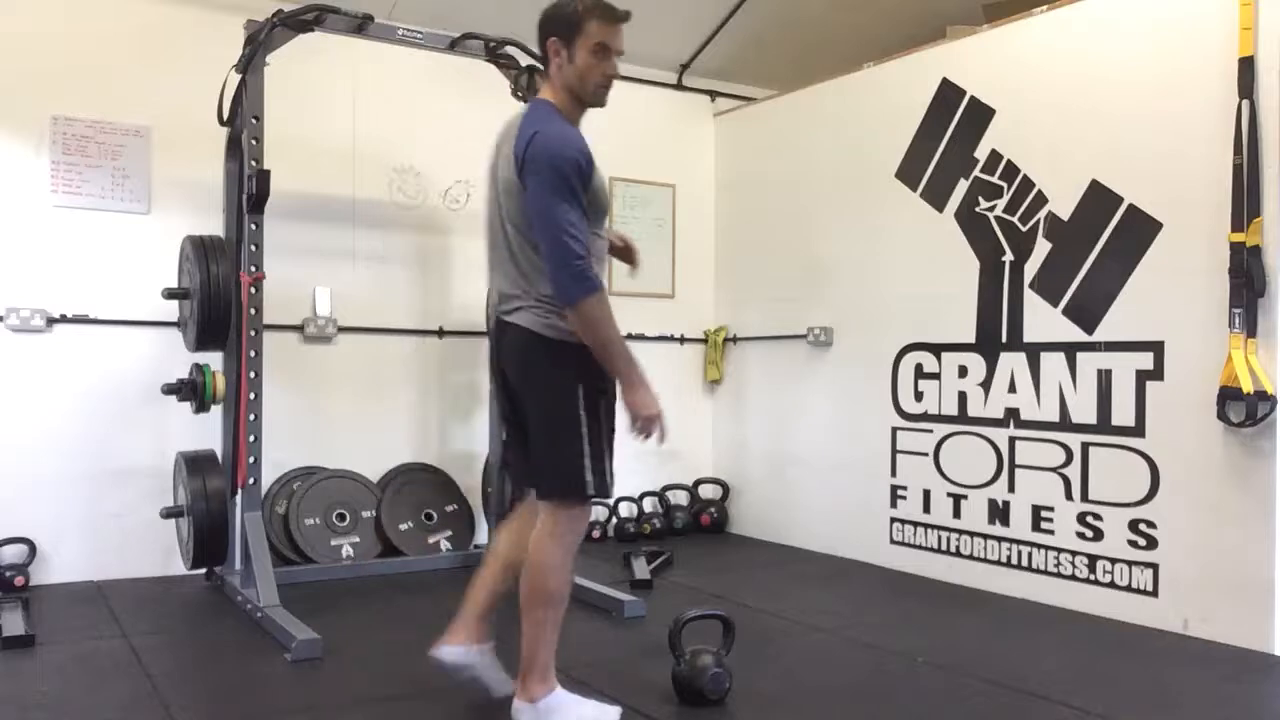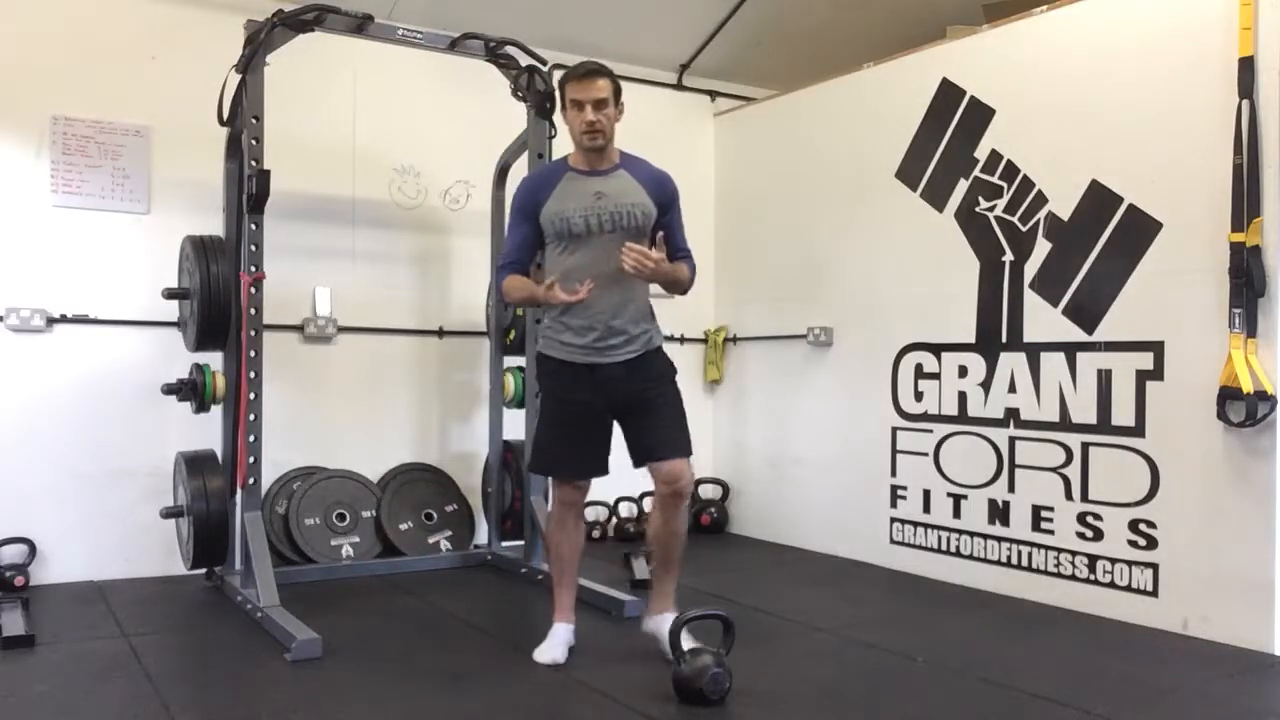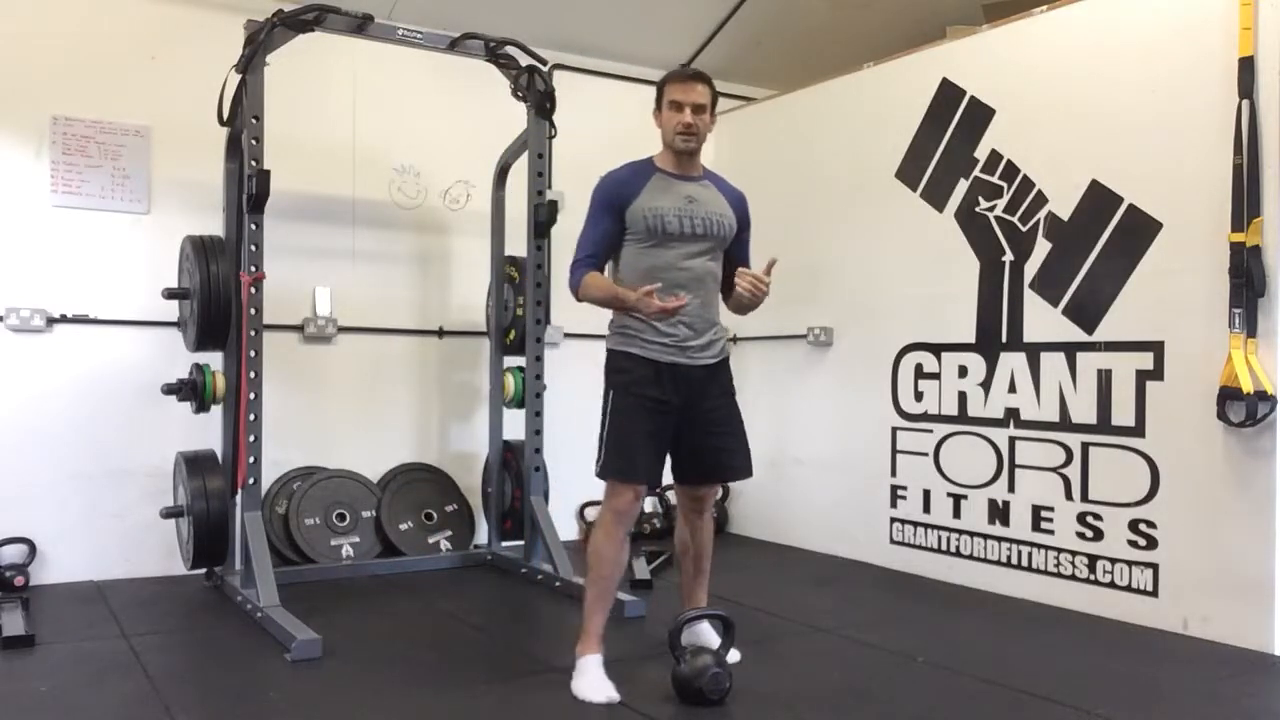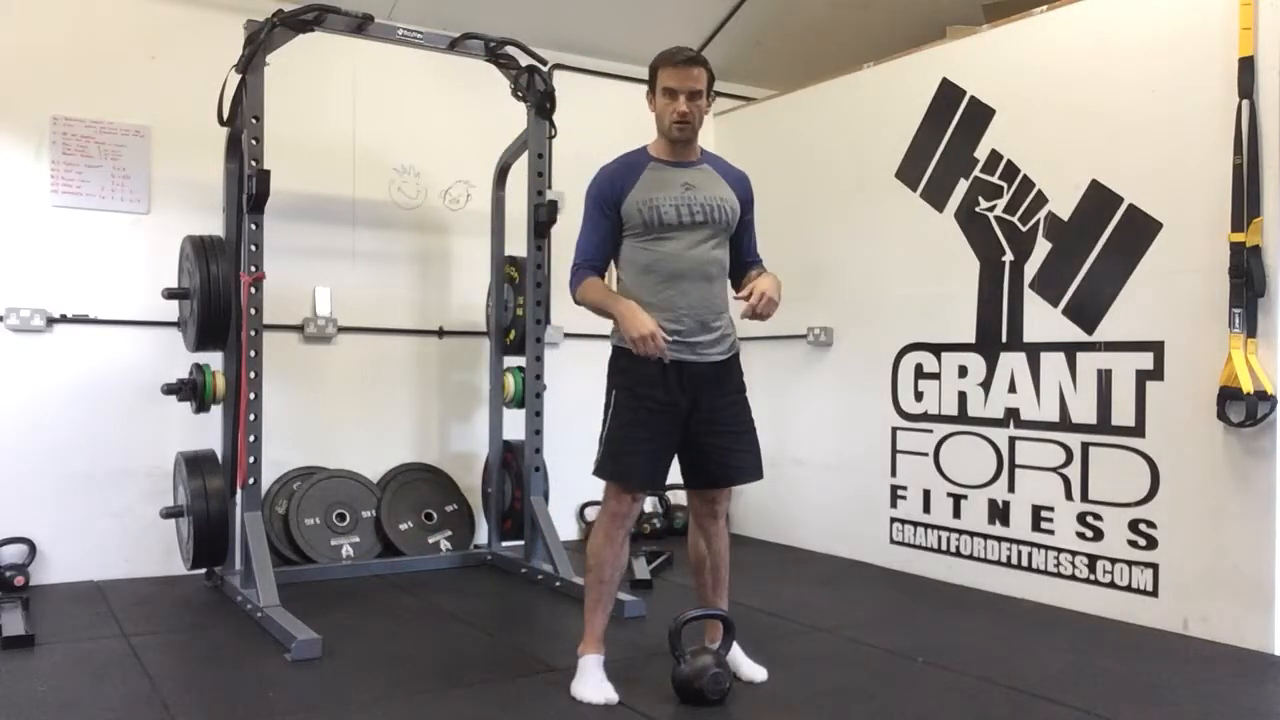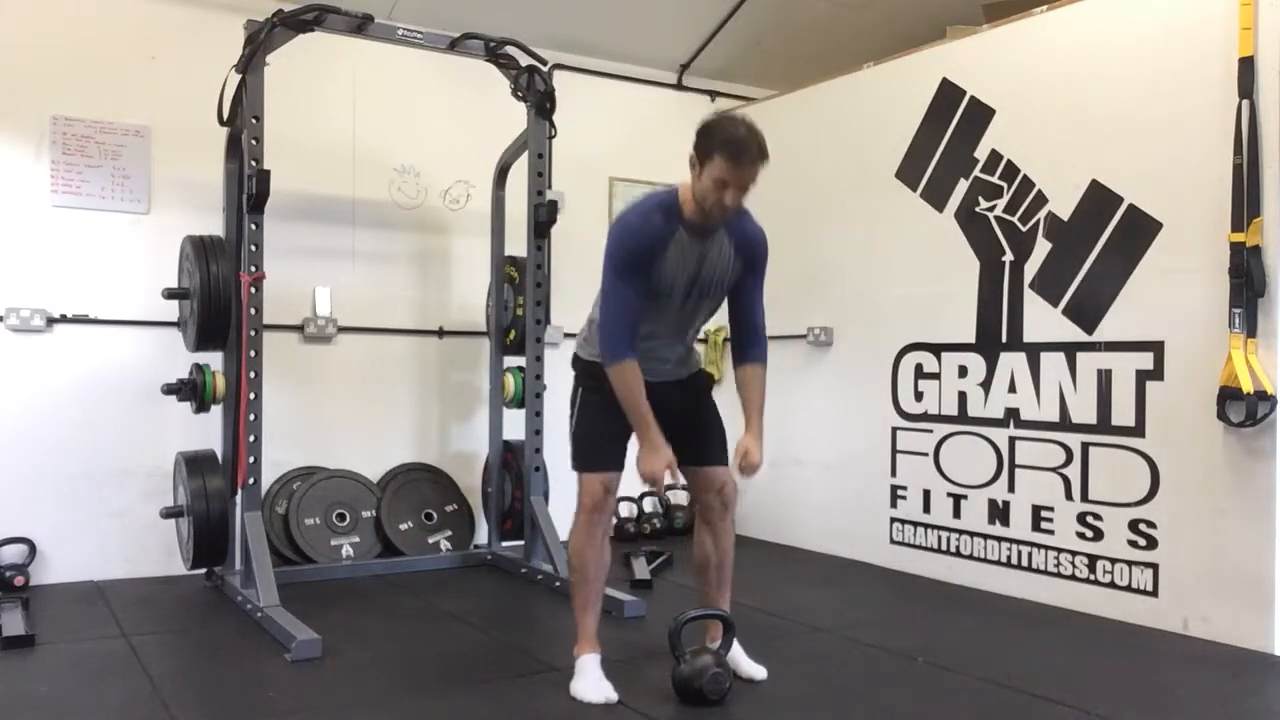
dt=1s
person 1, frame 1
left shoulder: (525, 132)
right shoulder: (557, 141)
right elbow: (569, 279)
left wrist: (596, 239)
right wrist: (632, 381)
left hip: (518, 340)
right hip: (556, 349)
left knee: (541, 503)
right knee: (565, 513)
left ankle: (466, 636)
person 1, frame 2
left shoulder: (655, 184)
right shoulder: (537, 189)
left elbow: (686, 274)
right elbow: (507, 278)
left wrist: (663, 270)
right wrist: (543, 294)
left hip: (640, 358)
right hip: (568, 364)
left knee: (677, 481)
right knee: (568, 495)
left ankle: (662, 610)
right ankle: (563, 621)
person 1, frame 3
left shoulder: (731, 200)
right shoulder: (621, 187)
right elbow: (582, 277)
left wrist: (752, 292)
right wrist: (628, 299)
left hip: (708, 367)
right hip: (639, 364)
left knee: (699, 500)
right knee: (621, 502)
left ankle: (696, 621)
right ankle: (590, 653)
person 1, frame 4
left shoulder: (733, 183)
right shoulder: (616, 180)
left elbow: (742, 266)
right elbow: (583, 275)
left wrist: (764, 279)
right wrist: (622, 308)
left hip: (718, 365)
right hip: (644, 365)
left knee: (713, 506)
right knee: (621, 504)
left ankle: (716, 640)
right ankle: (591, 653)
person 1, frame 5
left shoulder: (748, 239)
right shoulder: (639, 228)
left elbow: (749, 337)
right elbow: (615, 340)
left wrist: (753, 427)
right wrist: (648, 439)
left hip: (680, 373)
right hip: (607, 369)
left knee: (718, 496)
right knee: (596, 500)
left ankle: (717, 638)
right ankle: (587, 653)
